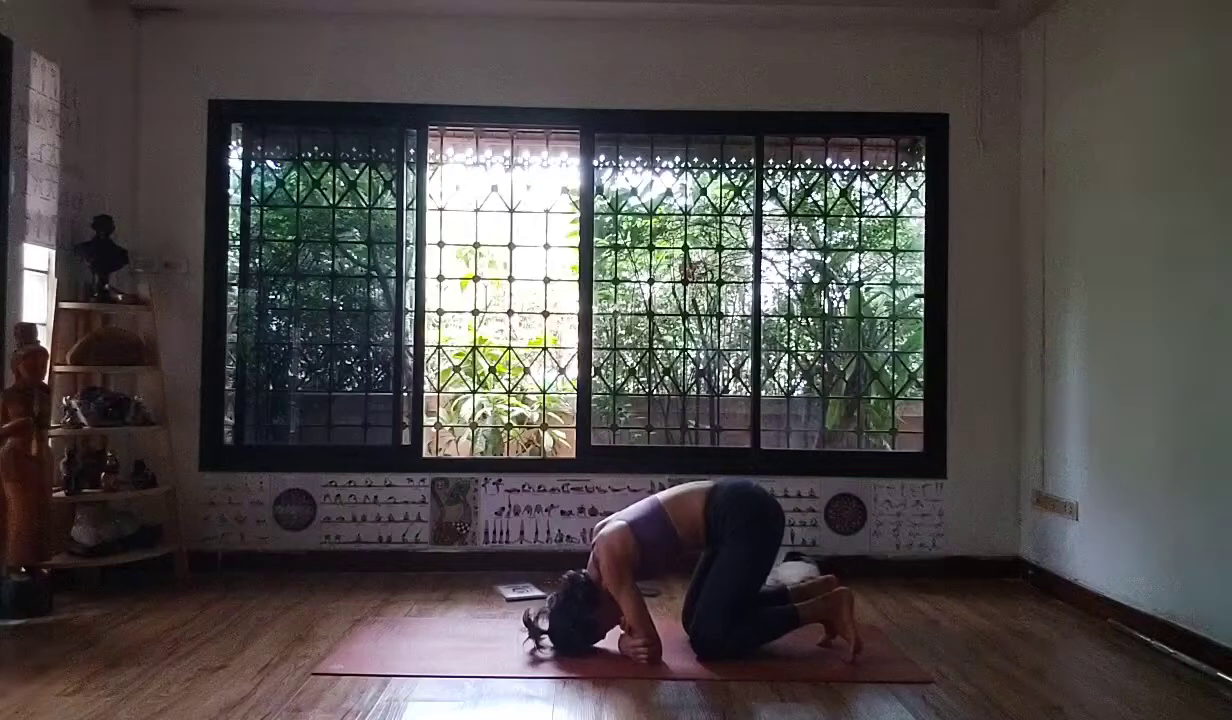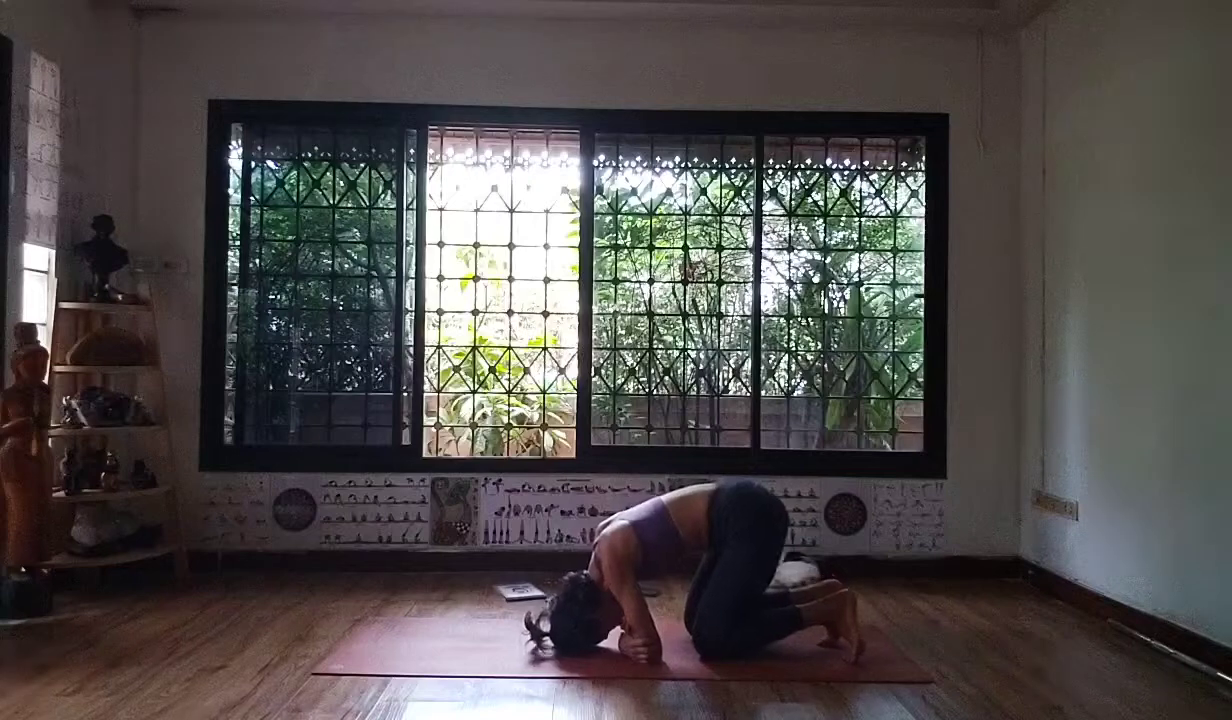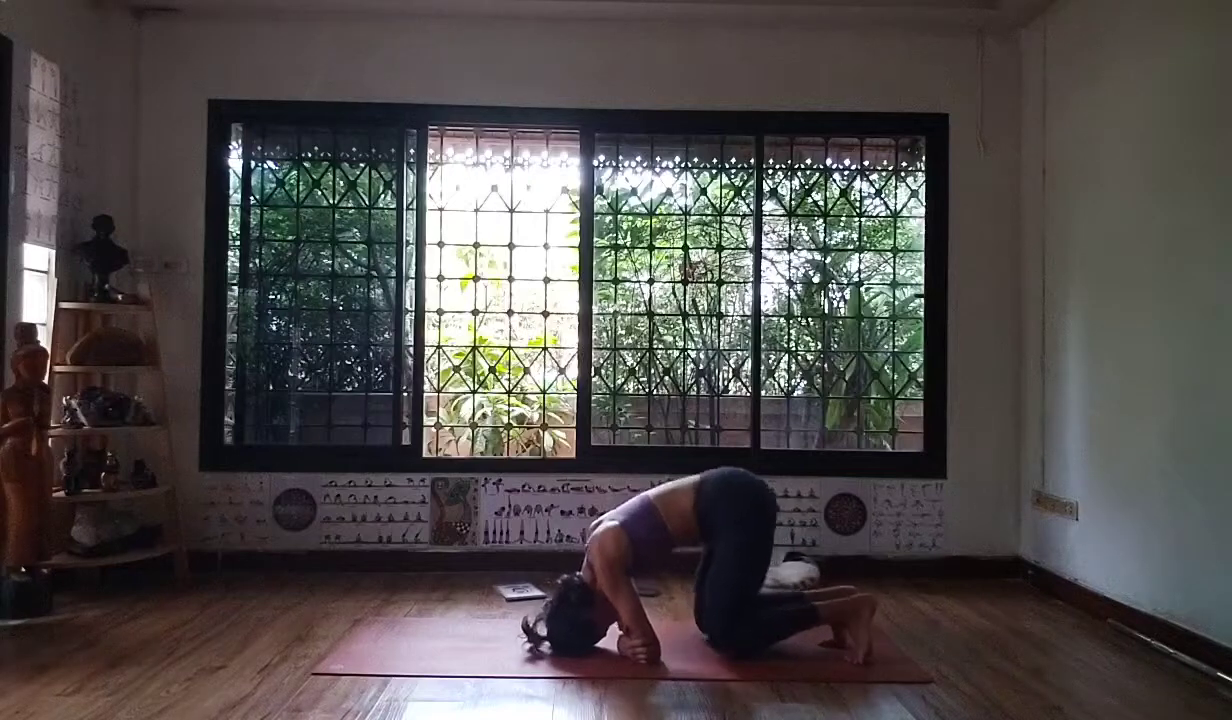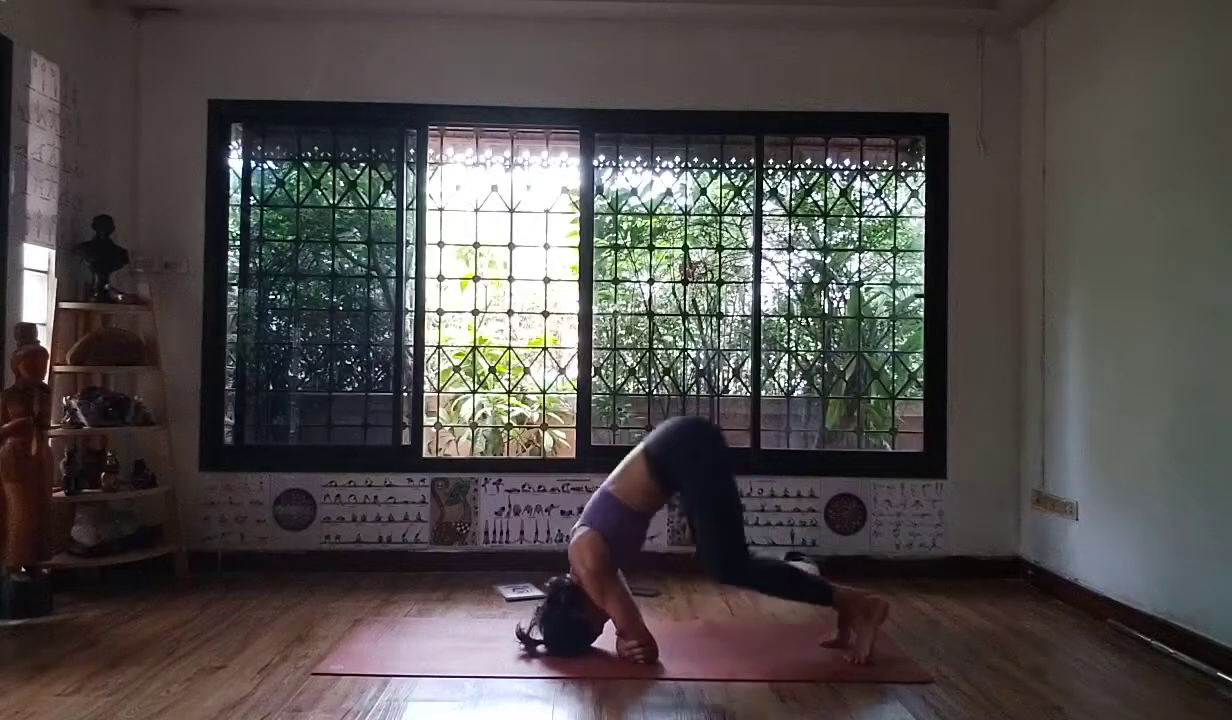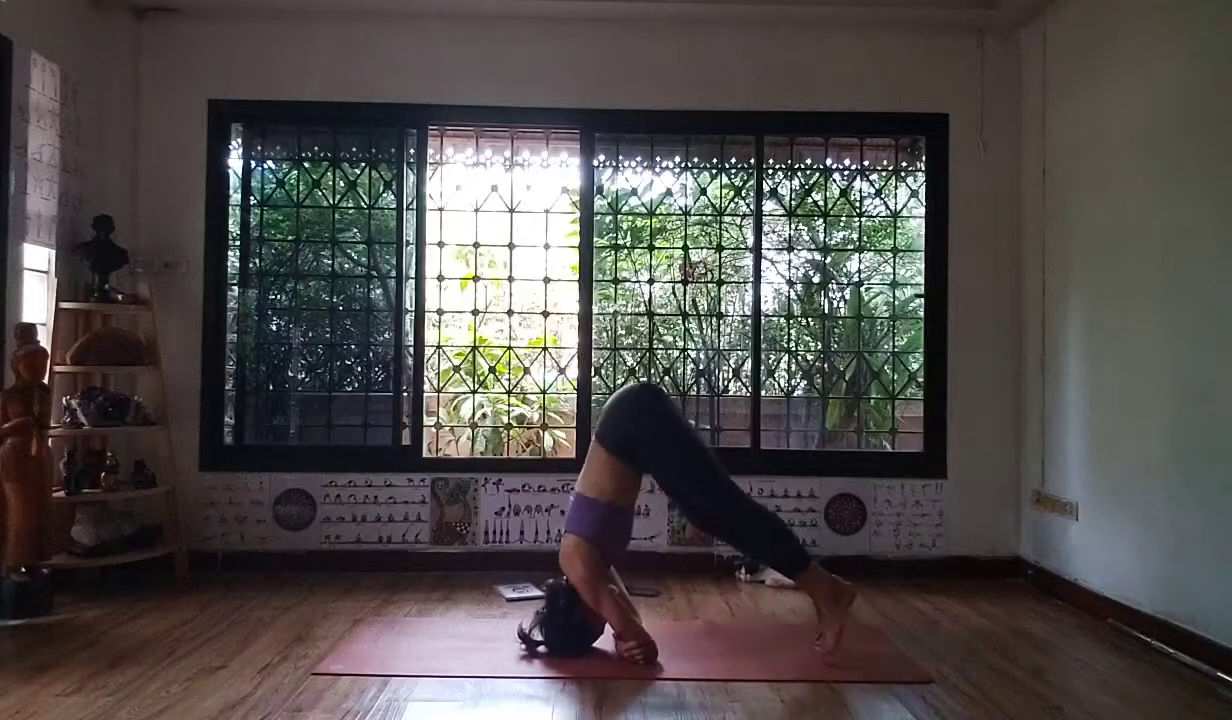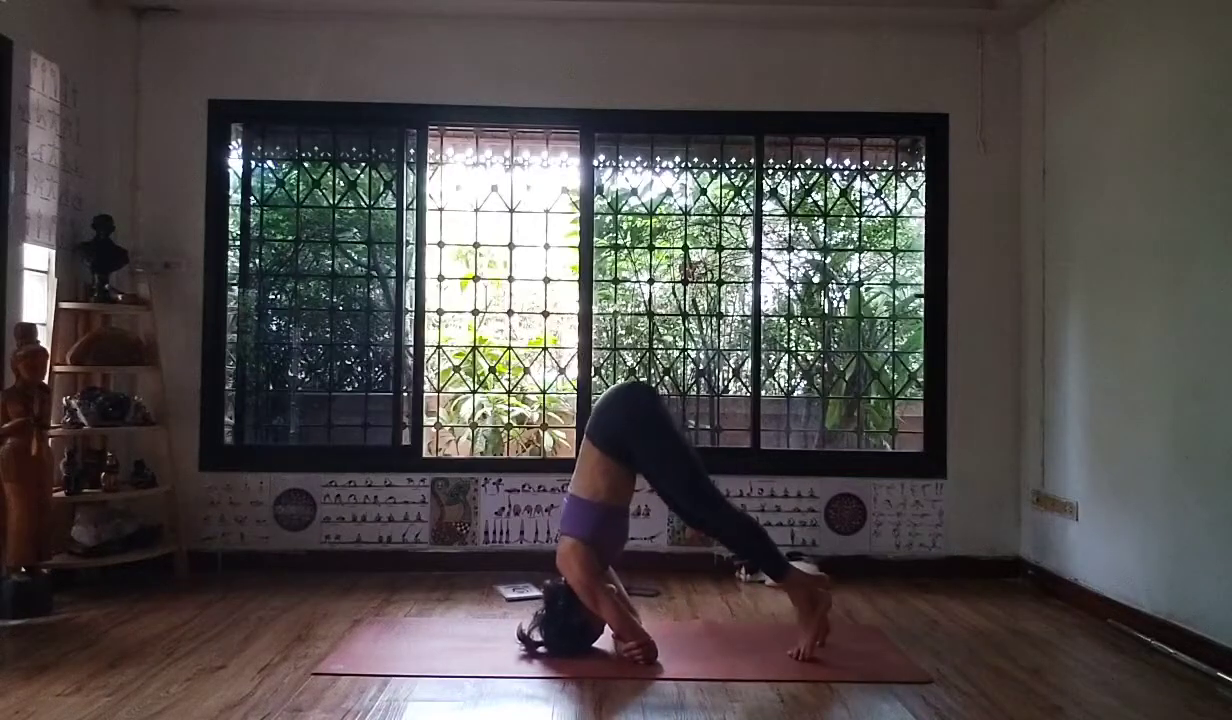
dt=0.3s
person 1, frame 1
left shoulder: (611, 556)
right shoulder: (606, 544)
left elbow: (651, 648)
right elbow: (638, 621)
left wrist: (627, 644)
right wrist: (630, 637)
left hip: (748, 517)
right hip: (736, 511)
left knee: (710, 641)
right knee: (698, 620)
left ankle: (827, 605)
right ankle: (815, 591)
person 1, frame 2
left shoulder: (613, 554)
right shoulder: (609, 543)
left elbow: (650, 646)
right elbow: (638, 622)
left wrist: (628, 643)
right wrist: (629, 637)
left hip: (751, 518)
right hip: (740, 513)
left knee: (713, 640)
right knee: (699, 620)
left ankle: (831, 608)
right ankle: (821, 595)
person 1, frame 3
left shoulder: (605, 556)
right shoulder: (602, 544)
left elbow: (649, 648)
right elbow: (633, 618)
left wrist: (627, 644)
right wrist: (629, 639)
left hip: (738, 506)
right hip: (731, 500)
left knee: (724, 634)
right knee: (712, 617)
left ankle: (846, 609)
right ankle: (832, 599)
person 1, frame 4
left shoulder: (587, 558)
right shoulder: (588, 554)
left elbow: (644, 645)
right elbow: (630, 617)
left wrist: (630, 641)
right wrist: (628, 639)
left hip: (686, 448)
right hip: (682, 445)
left knee: (730, 568)
right knee: (722, 566)
left ankle: (857, 605)
right ankle: (845, 604)
person 1, frame 5
left shoulder: (579, 565)
right shoulder: (580, 559)
right wrist: (626, 638)
left hip: (637, 418)
right hip: (636, 420)
left knee: (724, 507)
right knee: (713, 516)
left ankle: (824, 588)
right ankle: (820, 587)
person 1, frame 6
left shoulder: (576, 563)
right shoulder: (579, 559)
right hip: (623, 419)
left knee: (706, 509)
right knee: (700, 512)
left ankle: (801, 593)
right ankle: (802, 584)
